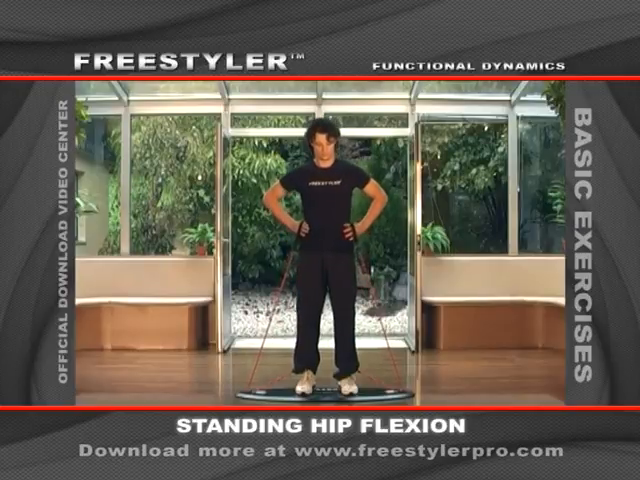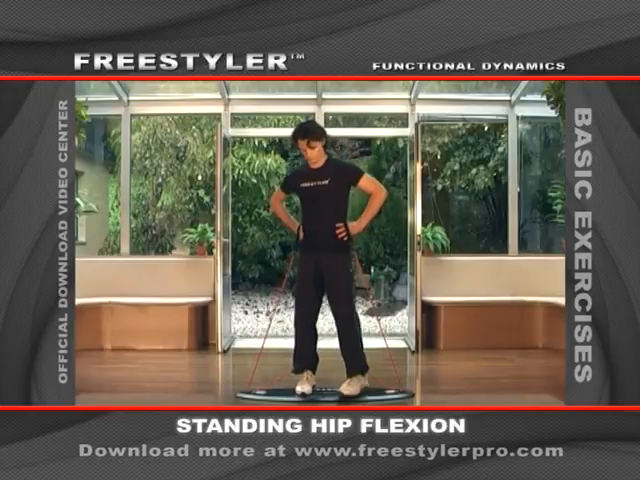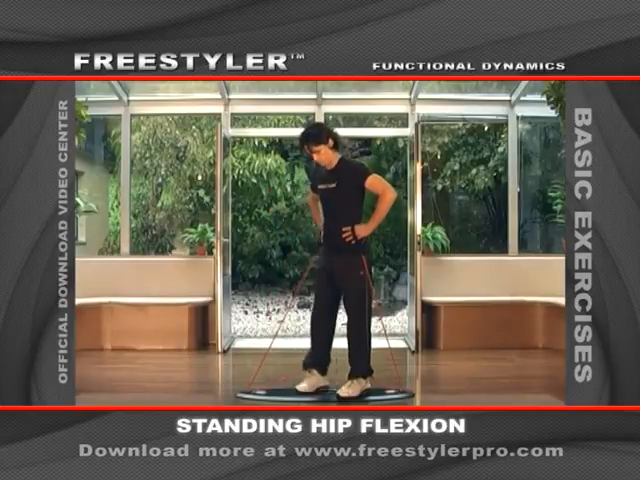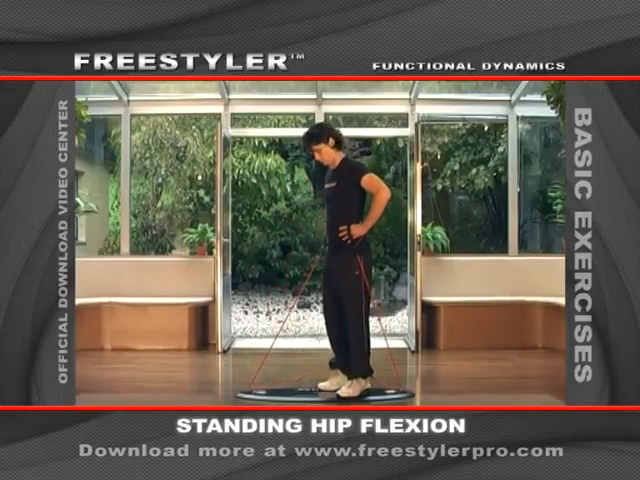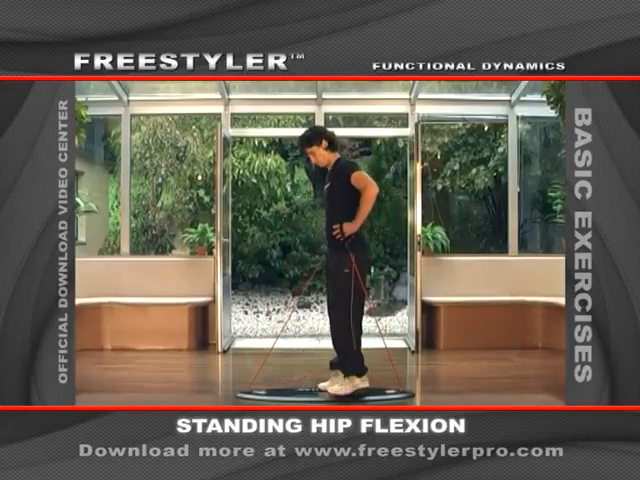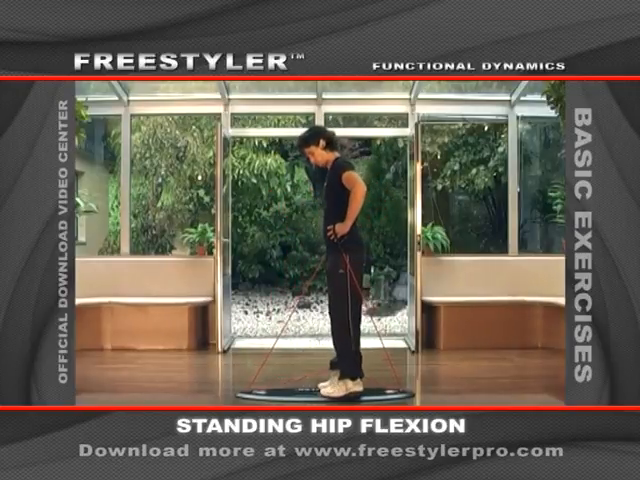
dt=0.4s
person 1, frame 1
left shoulder: (350, 172)
right shoulder: (301, 174)
left elbow: (380, 197)
right elbow: (270, 197)
left wrist: (362, 226)
right wrist: (291, 224)
left hip: (341, 253)
right hip: (311, 254)
left knee: (344, 314)
right knee: (307, 313)
left ankle: (347, 373)
right ankle: (306, 372)
person 1, frame 2
left shoulder: (343, 170)
right shoulder: (297, 176)
left elbow: (379, 191)
right elbow: (276, 201)
left wrist: (359, 224)
right wrist: (293, 226)
left hip: (337, 253)
right hip: (308, 254)
left knee: (344, 313)
right knee: (304, 315)
left ankle: (357, 373)
right ankle: (306, 372)
person 1, frame 3
left shoulder: (353, 170)
right shoulder: (318, 175)
left elbow: (389, 193)
left wrist: (368, 227)
left hip: (352, 256)
right hip: (328, 255)
left knee: (357, 317)
right knee: (321, 314)
left ankle: (360, 376)
right ankle: (316, 371)
person 1, frame 4
left shoulder: (353, 169)
right shoulder: (330, 174)
left elbow: (383, 192)
left wrist: (364, 227)
left hip: (353, 255)
right hip: (334, 254)
left knee: (355, 316)
right knee: (333, 316)
left ankle: (360, 376)
right ankle: (342, 371)
person 1, frame 5
left shoulder: (346, 168)
right shoulder: (331, 174)
left elbow: (371, 189)
left wrist: (355, 224)
left hip: (350, 253)
right hip: (336, 253)
left knee: (347, 314)
right knee: (337, 315)
left ankle: (357, 374)
right ankle: (342, 371)
person 1, frame 6
left shoulder: (341, 167)
right shoulder: (332, 171)
left elbow: (359, 188)
left wrist: (347, 225)
left hip: (347, 253)
right hip: (338, 252)
left knee: (345, 315)
right knee: (338, 315)
left ankle: (351, 378)
right ankle: (341, 371)
